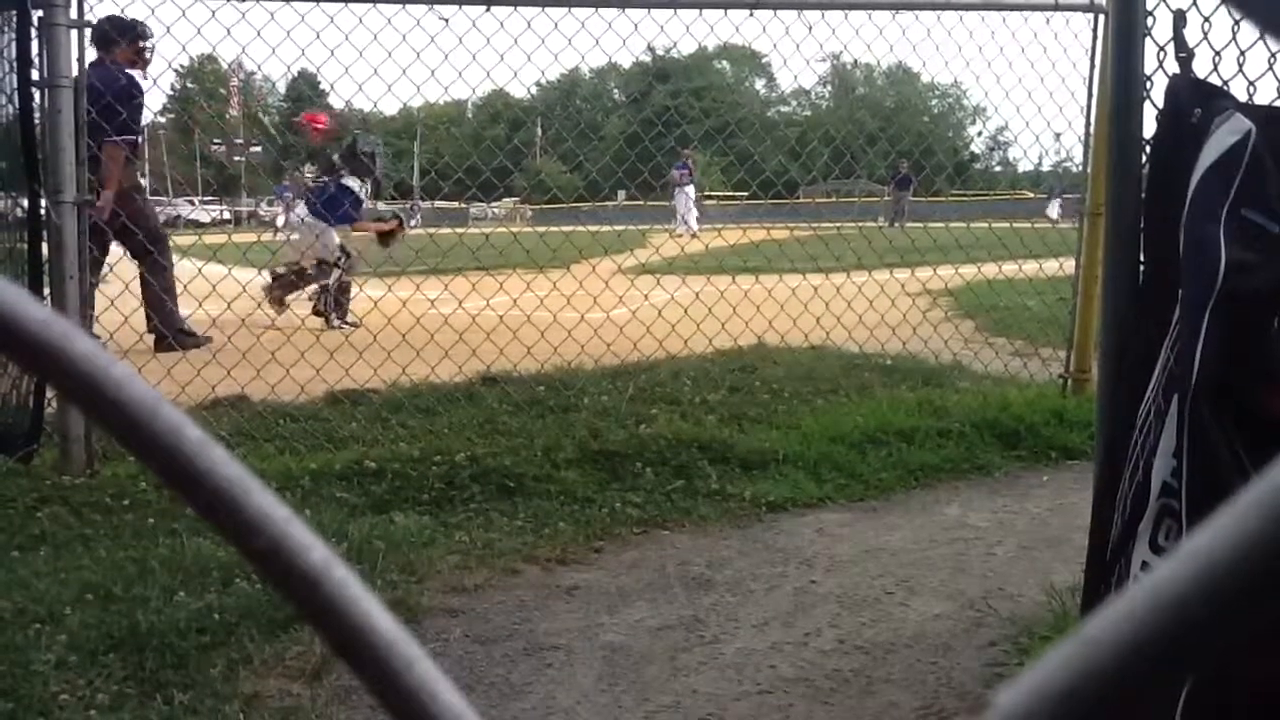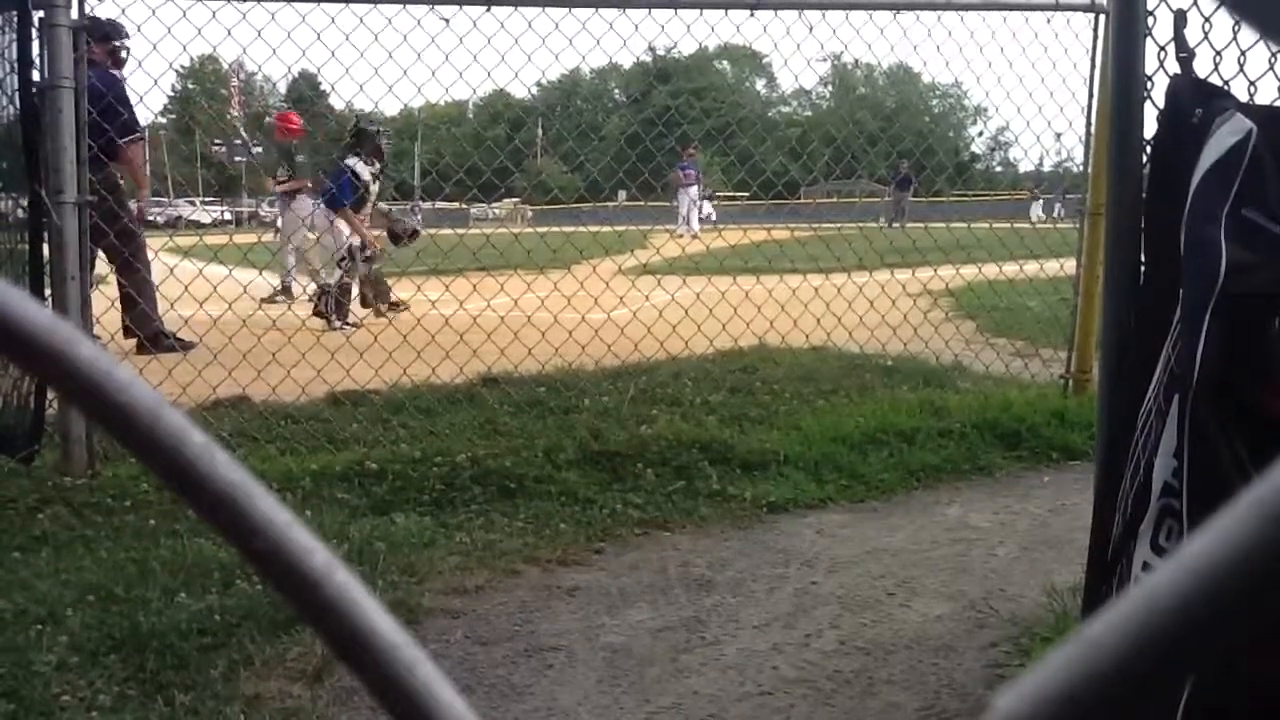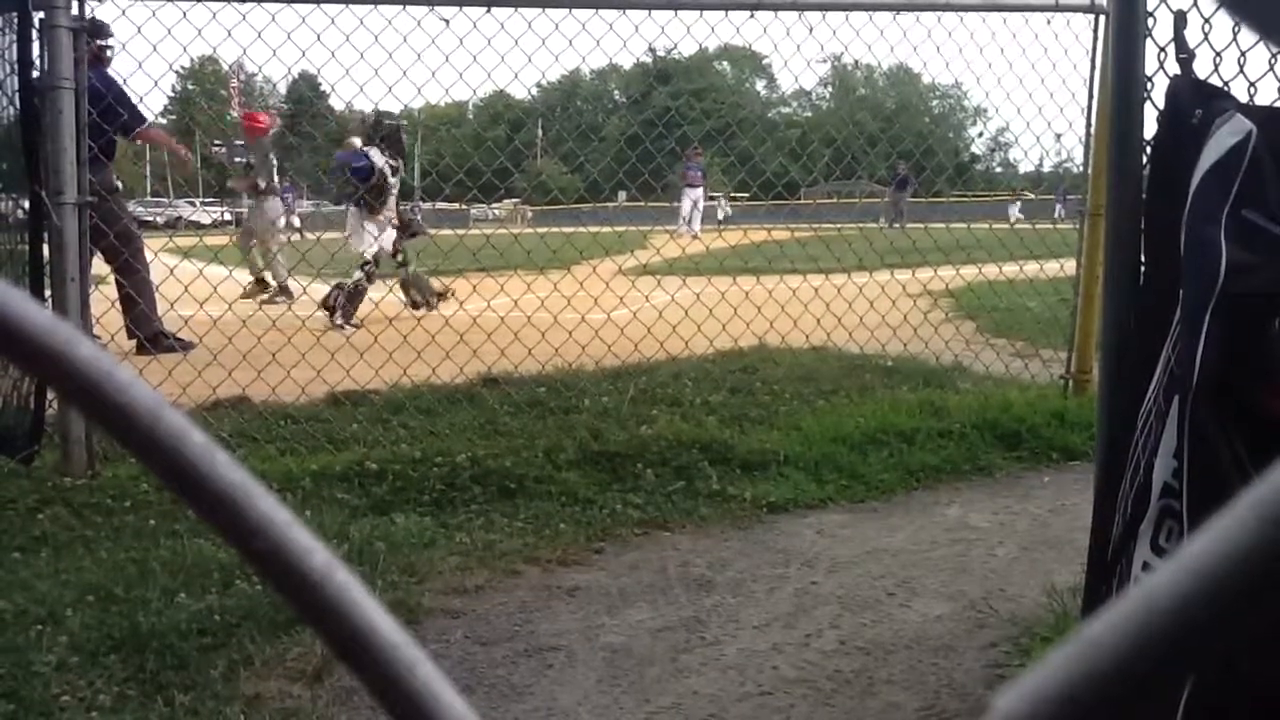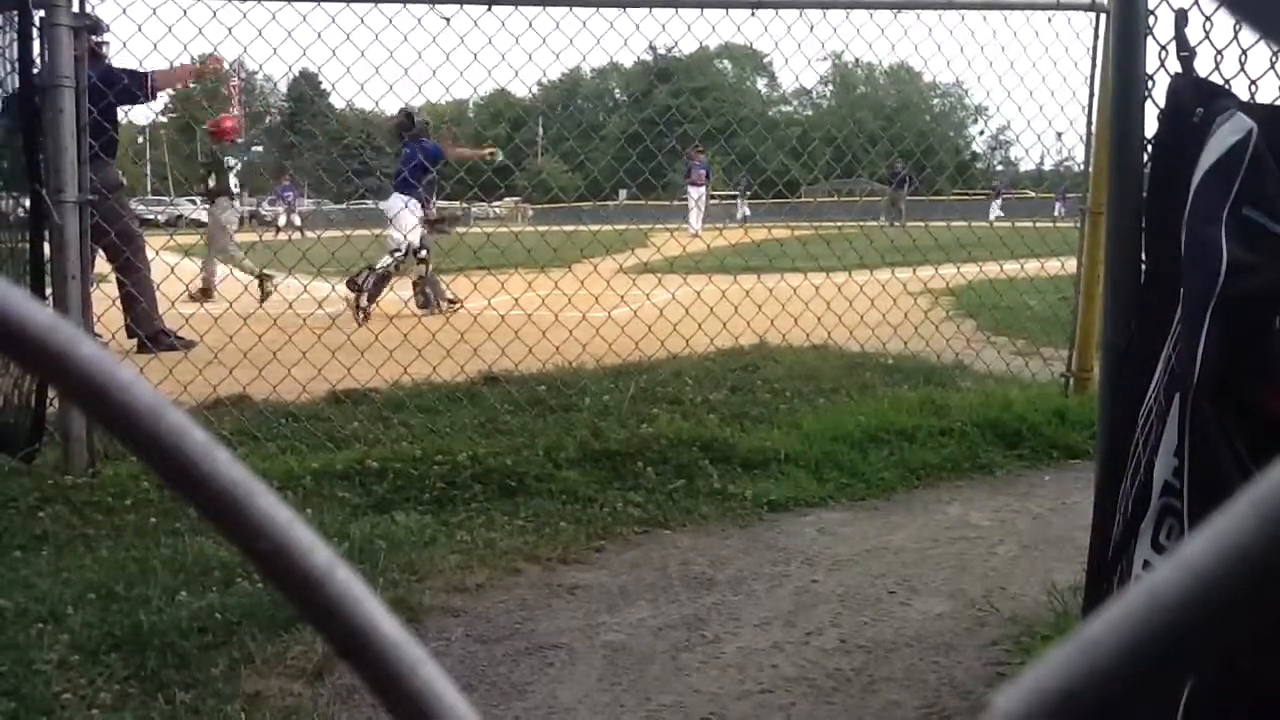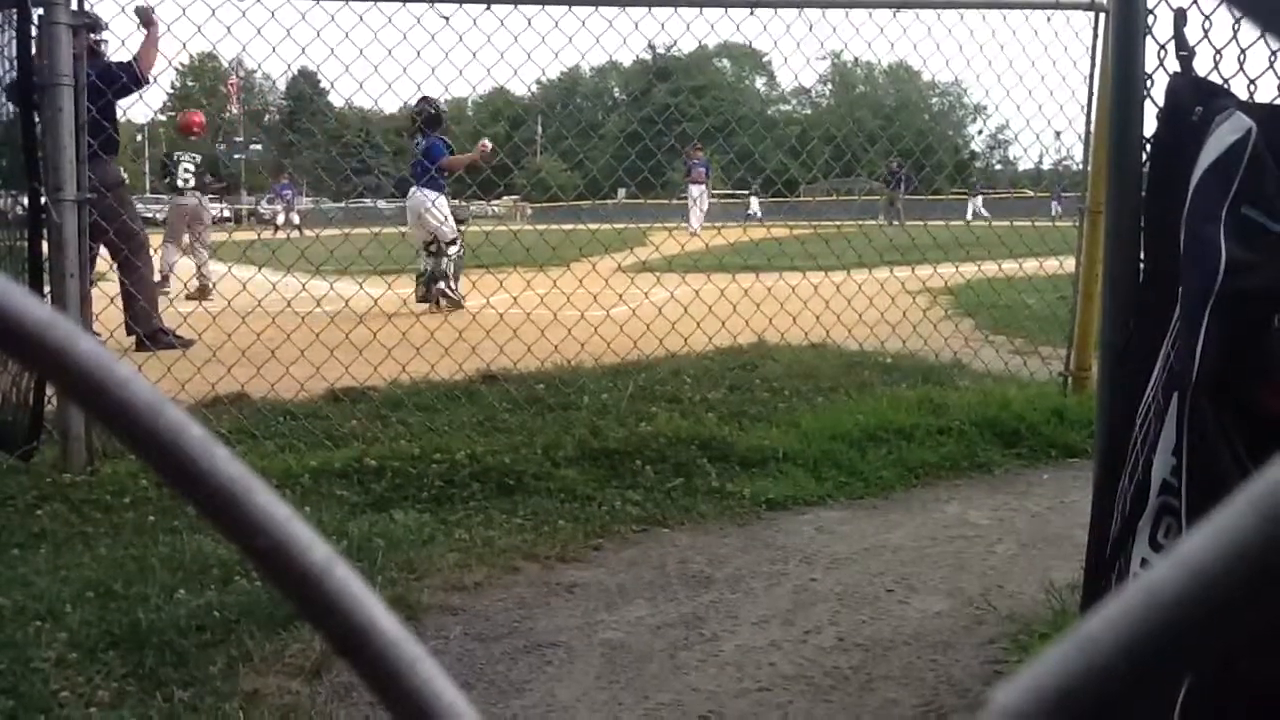
dt=0.3s
person 1, frame 1
left shoulder: (83, 81)
right shoulder: (122, 83)
left elbow: (90, 134)
right elbow: (116, 141)
right wrist: (110, 190)
right hip: (116, 184)
left knee: (87, 260)
right knee: (153, 253)
right ankle: (169, 332)
person 1, frame 2
right shoulder: (106, 83)
right elbow: (128, 141)
right wrist: (142, 189)
right hip: (98, 183)
right knee: (132, 257)
right ankle: (150, 334)
person 1, frame 3
right shoulder: (99, 83)
right elbow: (139, 127)
right wrist: (177, 148)
right hip: (94, 183)
right knee: (129, 256)
right ankle: (150, 335)
person 1, frame 4
right shoulder: (97, 75)
right elbow: (151, 83)
right wrist: (199, 67)
right hip: (97, 179)
right knee: (130, 254)
right ankle: (151, 333)
person 1, frame 5
right shoulder: (91, 73)
right elbow: (141, 69)
right wrist: (152, 29)
right hip: (98, 177)
left knee: (79, 259)
right knee: (134, 253)
right ankle: (150, 331)
person 2, frame 1
left shoulder: (361, 180)
right shoulder: (350, 188)
right elbow: (355, 225)
right wrist: (386, 226)
left hip: (316, 221)
right hip: (312, 224)
right knee: (340, 264)
left ankle: (277, 285)
right ankle: (333, 317)
person 2, frame 2
left shoulder: (372, 166)
right shoulder: (351, 170)
right elbow: (344, 209)
right wrist: (364, 233)
left hip: (353, 222)
right hip: (332, 219)
left knee: (368, 254)
right knee: (345, 262)
right ankle: (335, 316)
person 2, frame 3
left shoulder: (395, 160)
right shoulder: (368, 156)
right elbow: (340, 165)
right wrist: (350, 150)
left hip: (383, 219)
right hip: (363, 220)
left knee: (401, 258)
right knee: (367, 268)
right ankle: (338, 313)
person 2, frame 4
left shoulder: (412, 150)
right shoulder: (423, 147)
right elbow: (452, 153)
right wrist: (480, 153)
left hip: (408, 206)
right hip: (406, 206)
left knee: (421, 253)
right knee: (398, 254)
left ankle: (433, 299)
right ankle: (364, 290)
person 2, frame 5
left shoulder: (423, 143)
right shoulder: (435, 142)
left elbow: (449, 170)
right elbow: (448, 163)
left wrist: (473, 157)
right wrist: (474, 156)
left hip: (417, 198)
right hip: (430, 198)
left knee: (430, 248)
right knee: (453, 242)
left ankle: (434, 296)
right ankle: (444, 287)
person 3, frame 1
left shoulder: (329, 152)
right shoulder: (308, 151)
left elbow: (338, 179)
left wrist: (314, 182)
right wrist: (298, 179)
left hip: (324, 203)
right hip: (309, 203)
left knee: (322, 244)
right knee: (310, 243)
right ankle: (324, 284)
person 3, frame 2
left shoulder: (294, 152)
right shoulder: (283, 148)
left elbow: (304, 180)
left wrist: (280, 188)
right wrist: (275, 185)
left hip: (297, 202)
right hip: (287, 202)
left knee: (287, 245)
right knee: (299, 245)
left ankle: (286, 290)
person 3, frame 3
left shoulder: (258, 150)
right shoulder: (263, 149)
left elbow: (256, 179)
left wrist: (236, 183)
left hip: (266, 203)
right hip: (262, 203)
left knee: (270, 247)
right knee: (244, 240)
left ankle: (284, 290)
right ankle: (260, 281)
person 3, frame 4
left shoulder: (216, 152)
right shoulder: (234, 155)
left elbow: (205, 173)
left hip: (222, 204)
right hip: (230, 204)
left knee: (225, 249)
right knee: (213, 247)
left ankle: (262, 277)
right ankle: (206, 288)
person 3, frame 5
left shoulder: (174, 149)
right shoulder: (207, 152)
left elbow: (165, 174)
right elbow: (220, 182)
left hip: (179, 200)
right hip: (200, 201)
left knee: (170, 241)
right knee: (200, 245)
left ankle: (165, 279)
right ankle: (205, 286)
